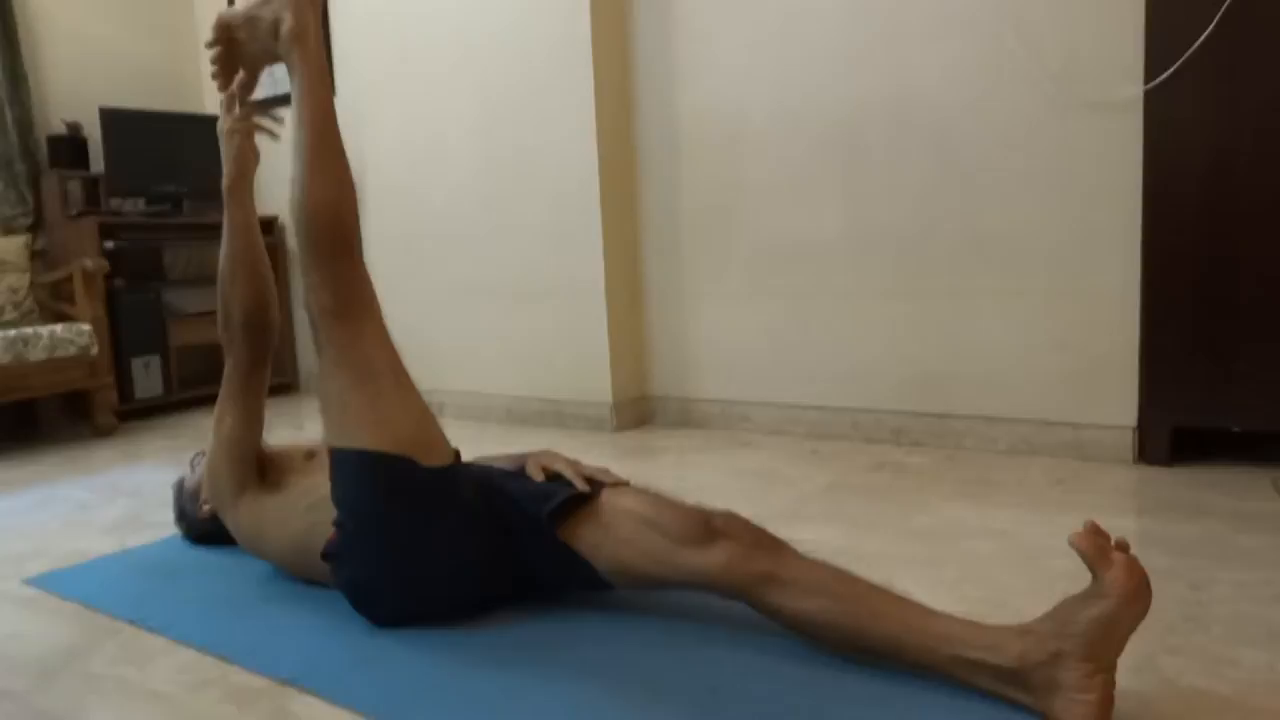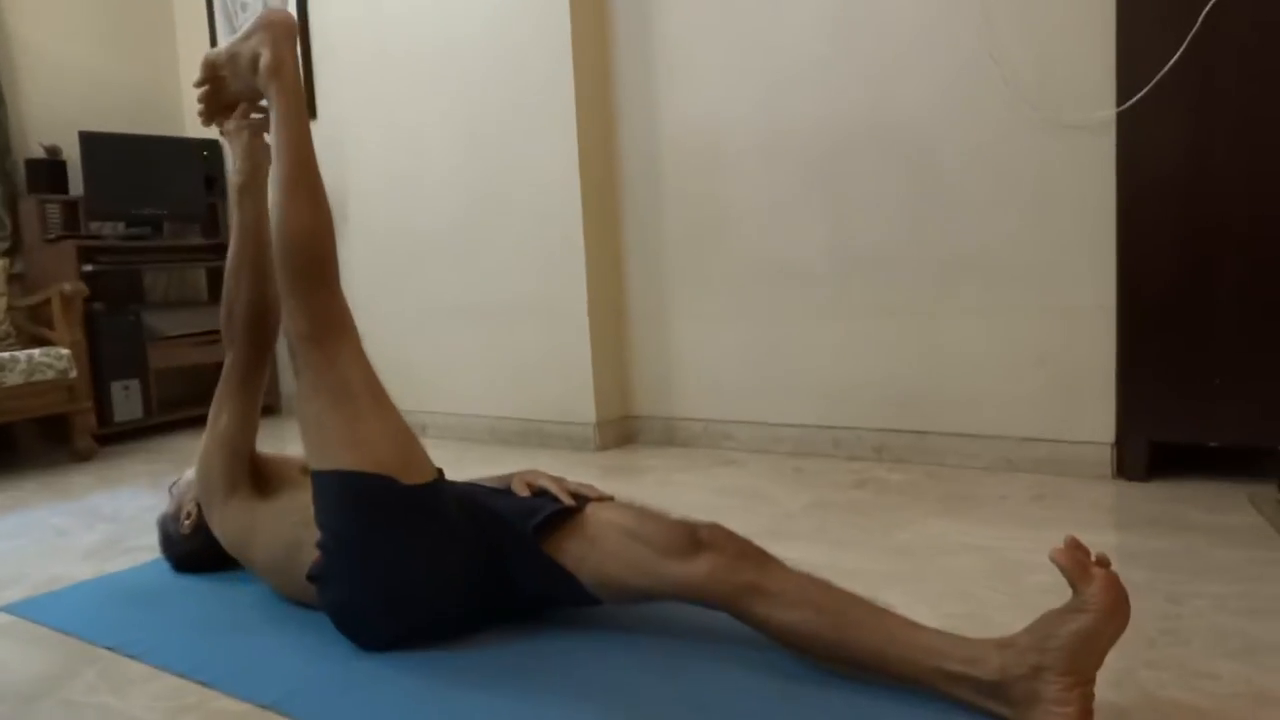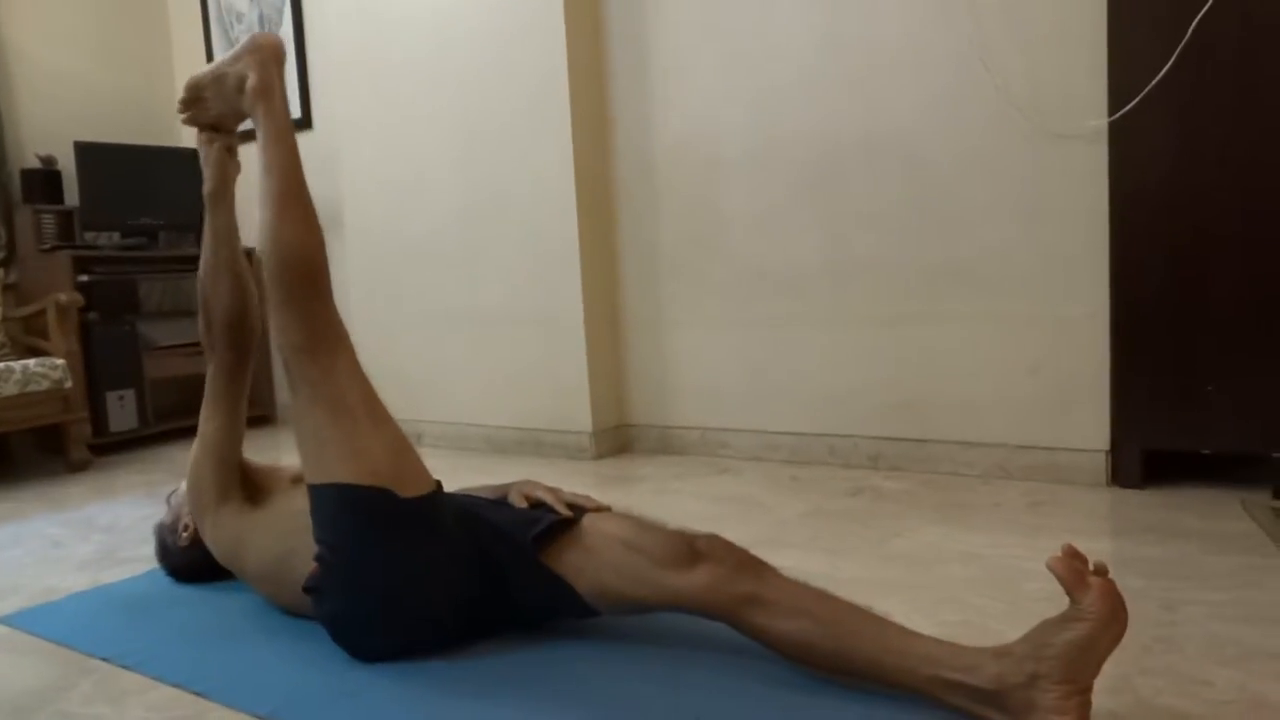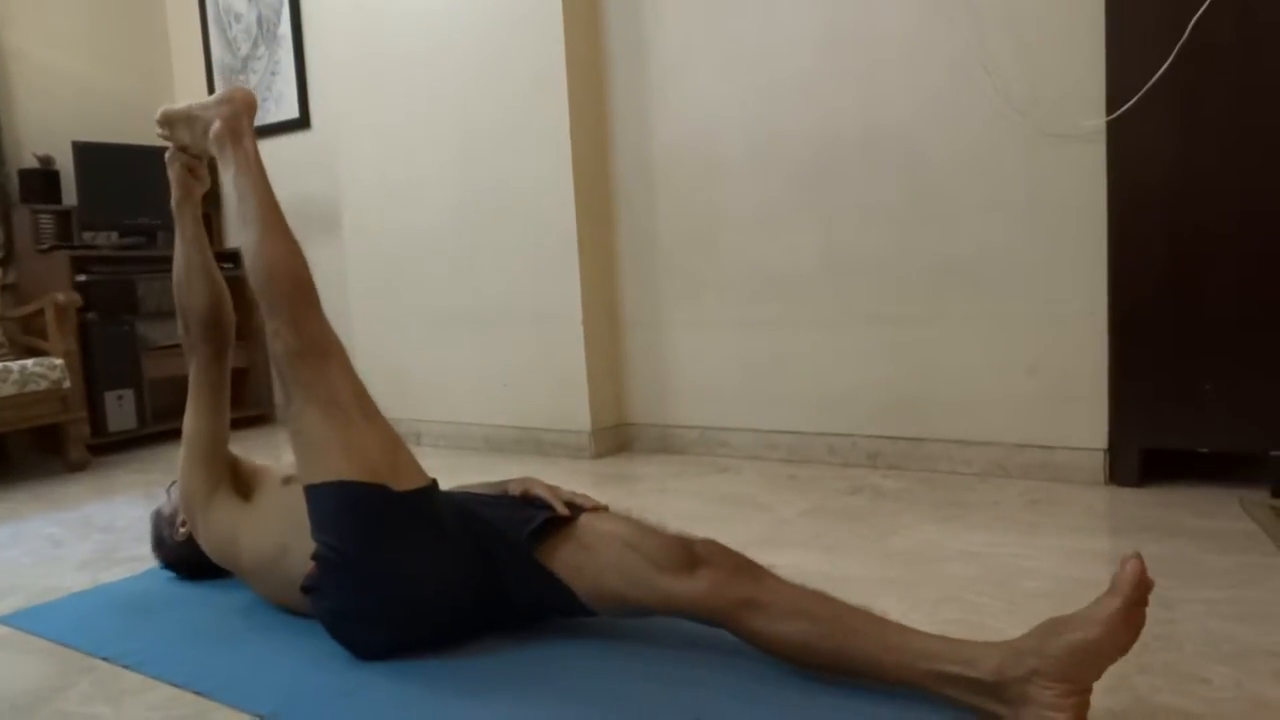
dt=0.5s
person 1, frame 1
left shoulder: (324, 464)
right shoulder: (232, 480)
right elbow: (250, 339)
left wrist: (527, 461)
right wrist: (235, 182)
left hip: (466, 526)
right hip: (398, 544)
left knee: (719, 538)
right knee: (332, 276)
person 1, frame 2
left shoulder: (302, 482)
right shoulder: (225, 493)
right elbow: (247, 342)
left wrist: (513, 476)
right wrist: (248, 182)
left hip: (451, 553)
right hip: (386, 565)
left knee: (702, 553)
right knee: (310, 304)
person 1, frame 3
left shoulder: (301, 489)
right shoulder: (219, 502)
right elbow: (230, 344)
left wrist: (512, 488)
right wrist: (219, 191)
left hip: (448, 563)
right hip: (381, 575)
left knee: (700, 564)
right knee: (302, 314)
person 1, frame 4
left shoulder: (284, 489)
right shoulder: (209, 495)
left elbow: (419, 483)
right elbow: (207, 342)
left wrist: (514, 484)
right wrist: (188, 203)
left hip: (446, 560)
right hip: (378, 572)
left knee: (702, 568)
right knee: (298, 331)
